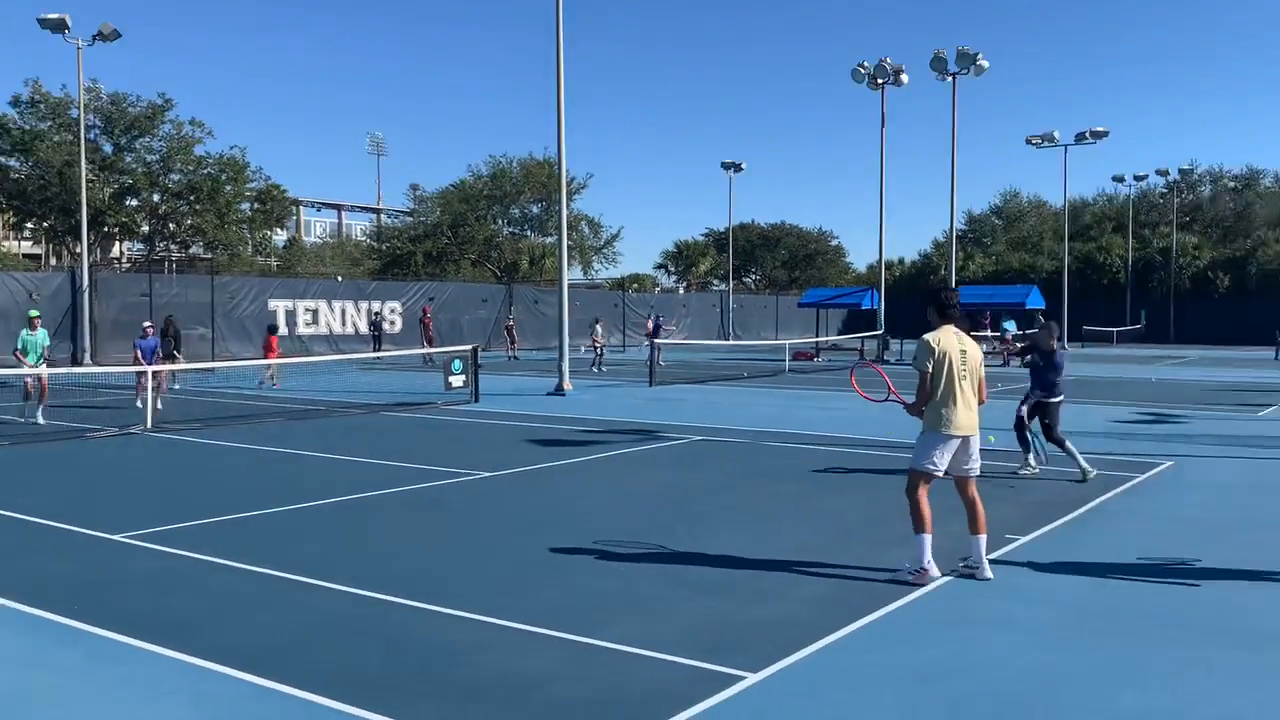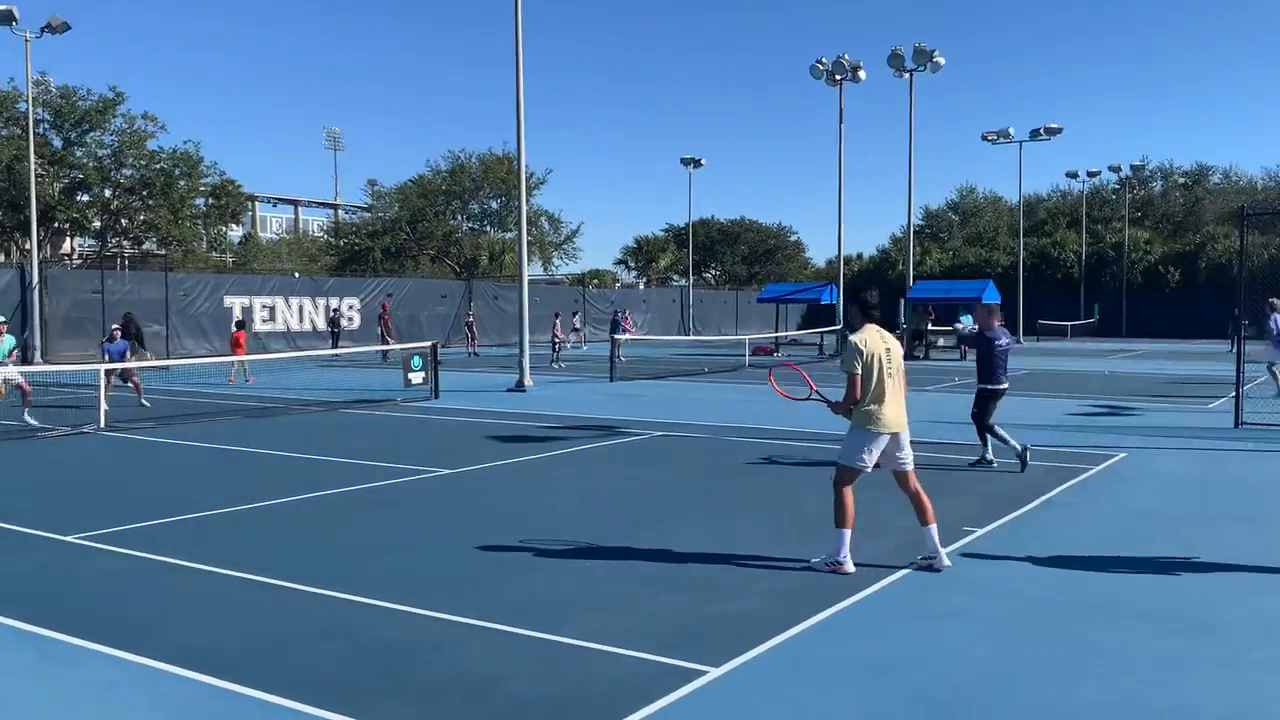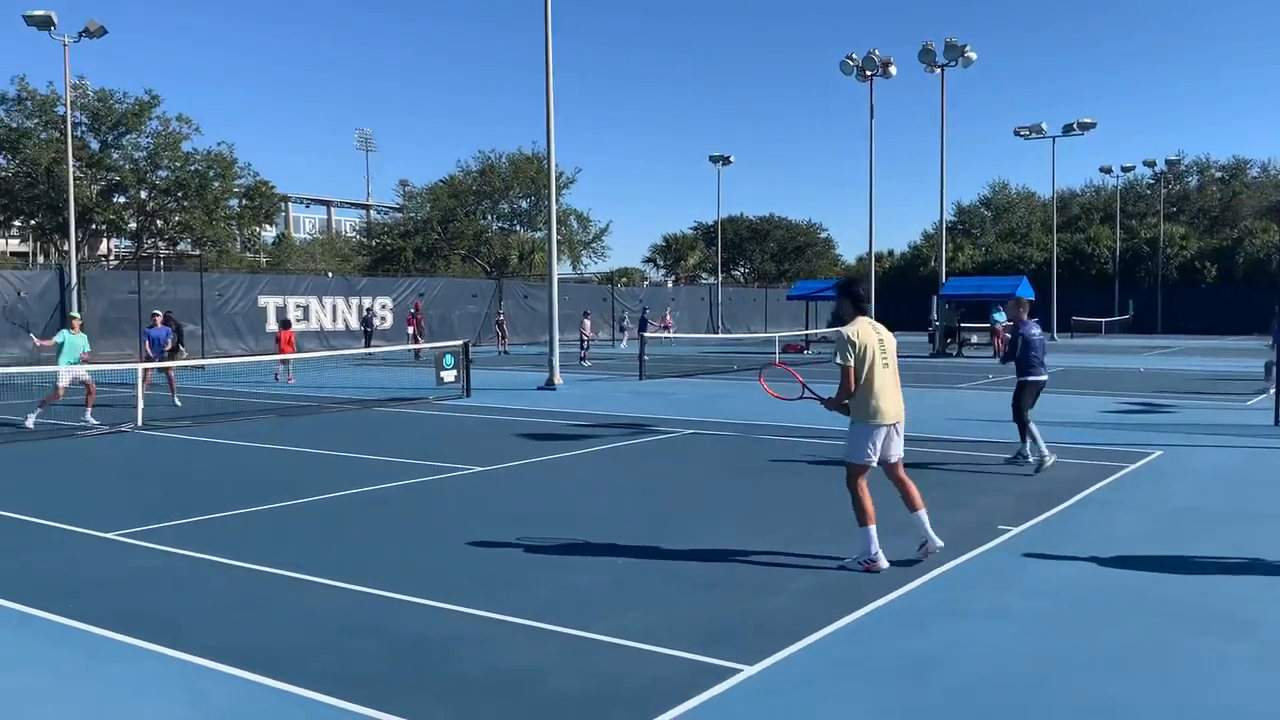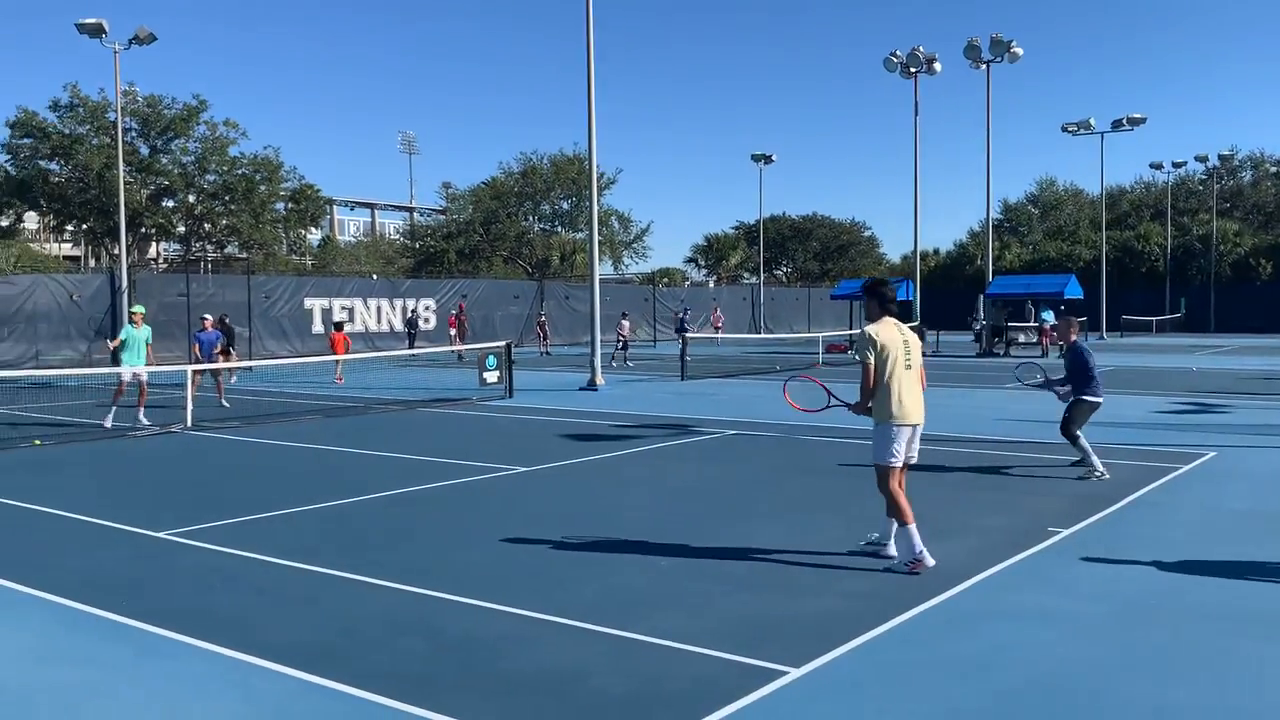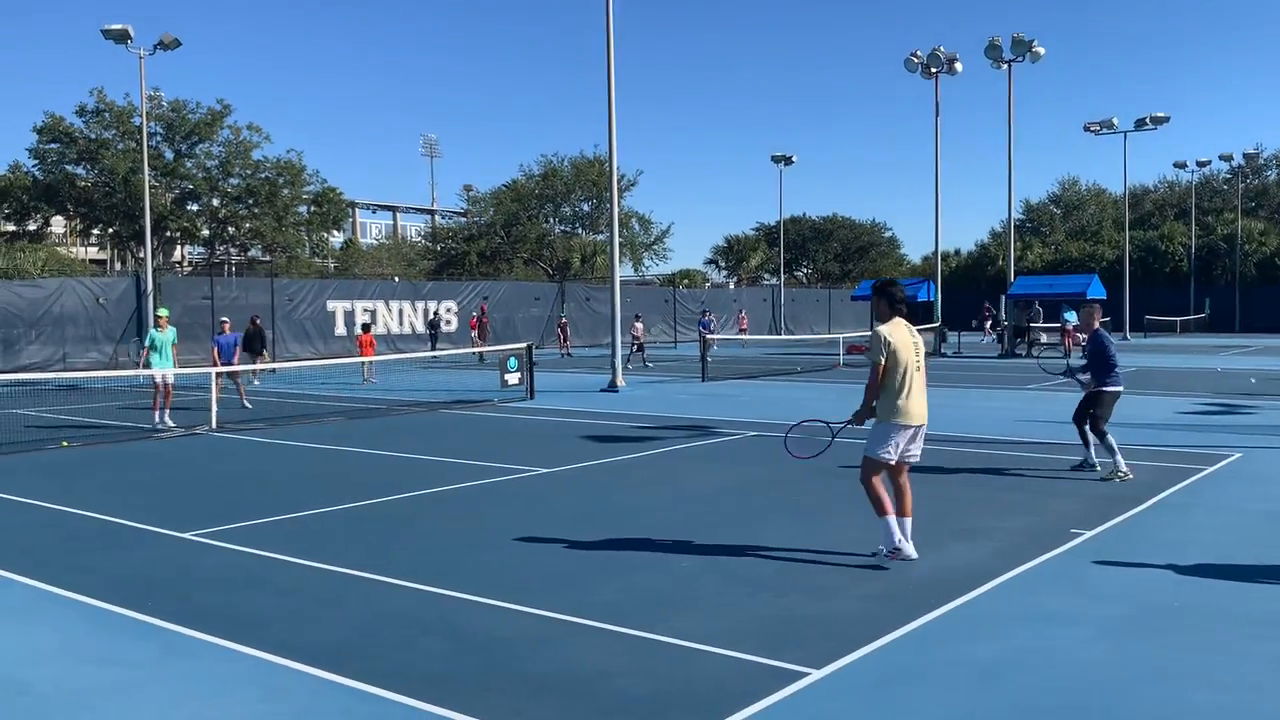
dt=0.3s
person 1, frame 1
left shoulder: (930, 341)
right shoulder: (973, 345)
left elbow: (925, 391)
right elbow: (981, 397)
left wrist: (915, 409)
left hip: (941, 427)
right hip: (969, 428)
left knee: (917, 490)
right knee: (969, 493)
left ankle: (925, 563)
right ankle: (979, 562)
person 1, frame 2
left shoulder: (856, 342)
right shoulder: (892, 341)
left elbow: (853, 394)
left wrist: (839, 407)
left hip: (870, 424)
right hip: (897, 423)
left knee: (842, 485)
right knee: (911, 486)
left ankle: (841, 557)
right ankle: (936, 552)
person 1, frame 3
left shoulder: (848, 333)
right shoulder: (885, 332)
left elbow: (849, 386)
left wrist: (835, 403)
left hip: (869, 417)
right hip: (895, 411)
left knee: (856, 481)
right knee: (898, 475)
left ankle: (872, 555)
right ankle: (928, 535)
person 1, frame 4
left shoulder: (871, 333)
right shoulder: (910, 334)
left elbow: (869, 383)
right elbow: (921, 382)
left wrist: (862, 405)
left hip: (891, 417)
right hip: (915, 415)
left knee: (887, 484)
right knee: (896, 479)
left ankle: (918, 552)
right ankle: (887, 540)
person 1, frame 5
left shoulder: (883, 333)
right shoulder: (914, 334)
left elbow: (875, 382)
left wrist: (864, 410)
left hip: (894, 417)
right hip: (918, 415)
left knee: (870, 476)
right knee: (899, 477)
left ankle: (897, 541)
right ankle: (905, 543)
person 2, frame 1
left shoulder: (1056, 361)
right shoulder: (1036, 345)
left elbow: (1043, 386)
right elbow: (1020, 352)
left wrist: (1027, 405)
left hip: (1050, 399)
right hip: (1034, 394)
left knee: (1052, 436)
right knee: (1019, 427)
left ankle: (1084, 467)
right ankle: (1029, 463)
person 2, frame 2
left shoulder: (985, 337)
right shoulder: (1005, 334)
left elbow: (963, 340)
left wrist: (959, 329)
left hip: (990, 386)
right hip: (1000, 383)
left knee: (985, 423)
right knee: (977, 417)
left ankle: (1019, 450)
right ankle: (987, 456)
person 2, frame 3
left shoulder: (1019, 329)
right shoulder: (1035, 327)
left elbow: (1013, 355)
right elbow: (1043, 351)
left wrist: (1004, 358)
left hip: (1029, 377)
right hip: (1040, 375)
left knee: (1021, 416)
right knee: (1021, 413)
left ankle: (1044, 454)
right ankle: (1024, 452)
person 2, frame 4
left shoulder: (1080, 350)
right shoulder: (1070, 350)
left elbow: (1090, 375)
left wrist: (1071, 392)
right wrist: (1056, 382)
left hip: (1090, 397)
right hip: (1081, 396)
left knee: (1068, 429)
right knee: (1067, 427)
left ankle: (1098, 469)
right ankle: (1088, 457)
person 2, frame 5
left shoulder: (1101, 338)
right shoulder: (1091, 337)
left elbow: (1112, 364)
left wrist: (1093, 381)
right wrist: (1078, 370)
left hip: (1108, 388)
right hip: (1099, 387)
left knee: (1097, 426)
right knee: (1079, 418)
left ankle: (1122, 469)
right ankle: (1090, 460)
